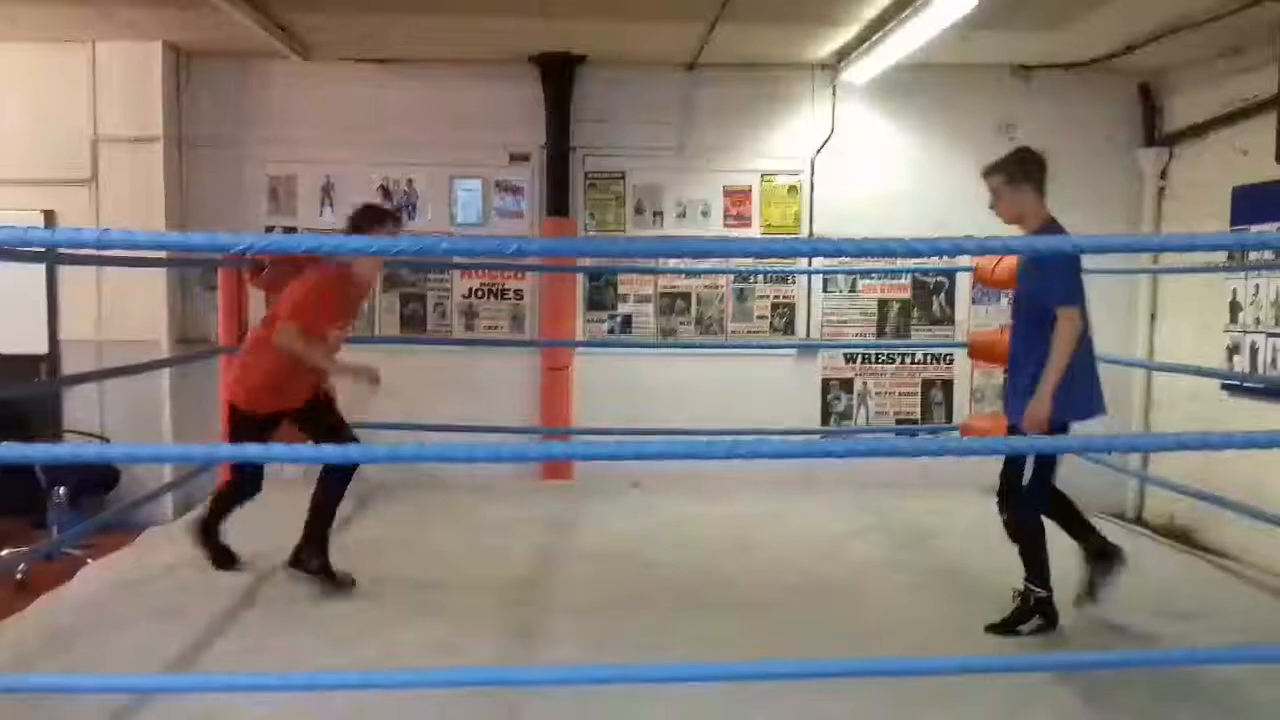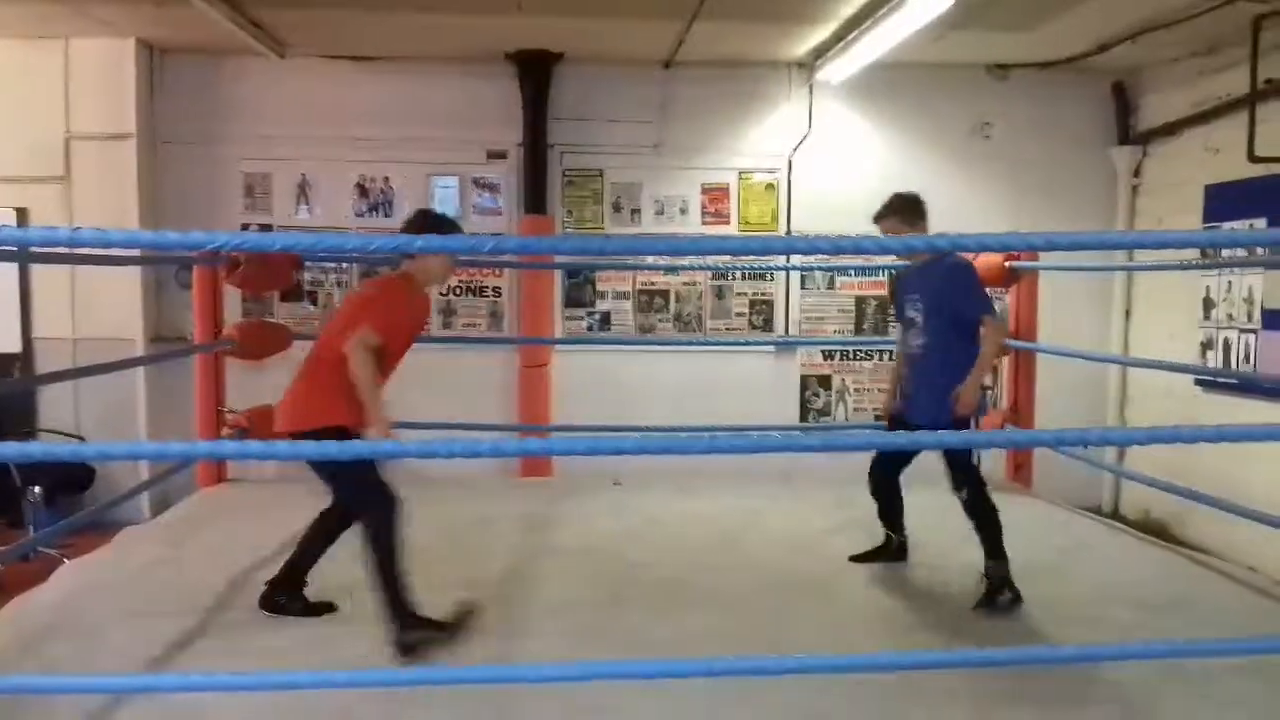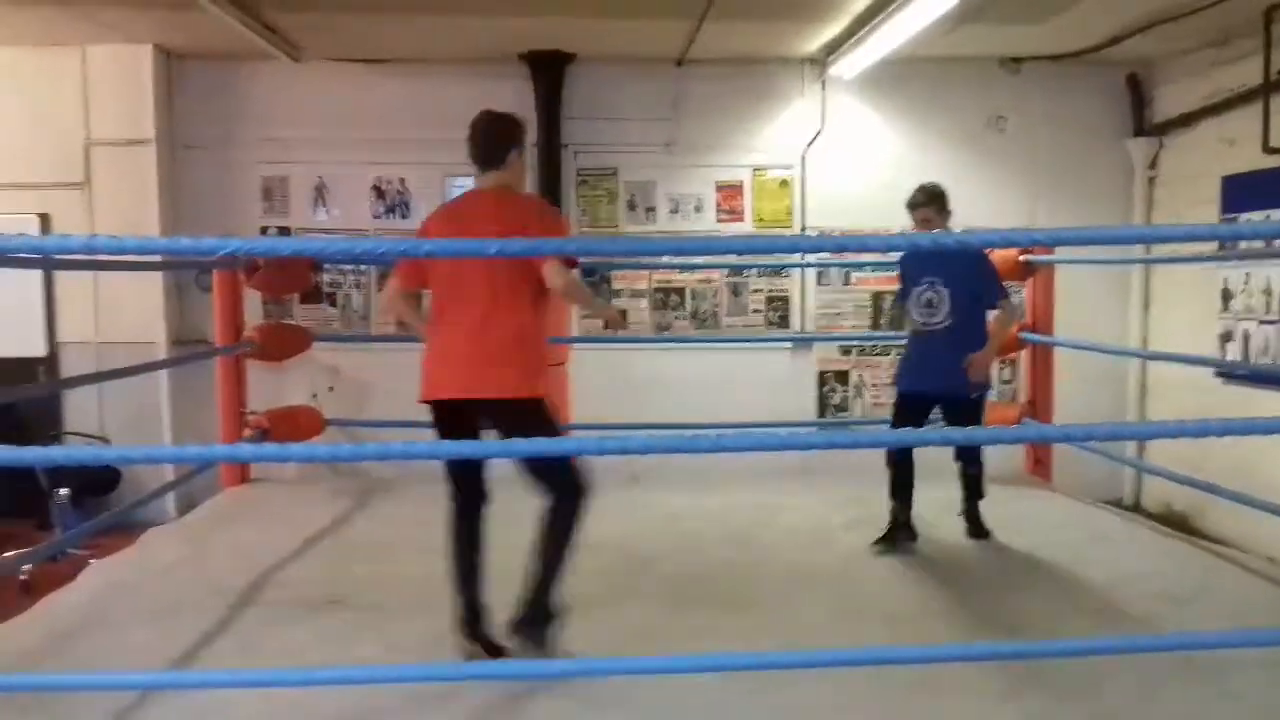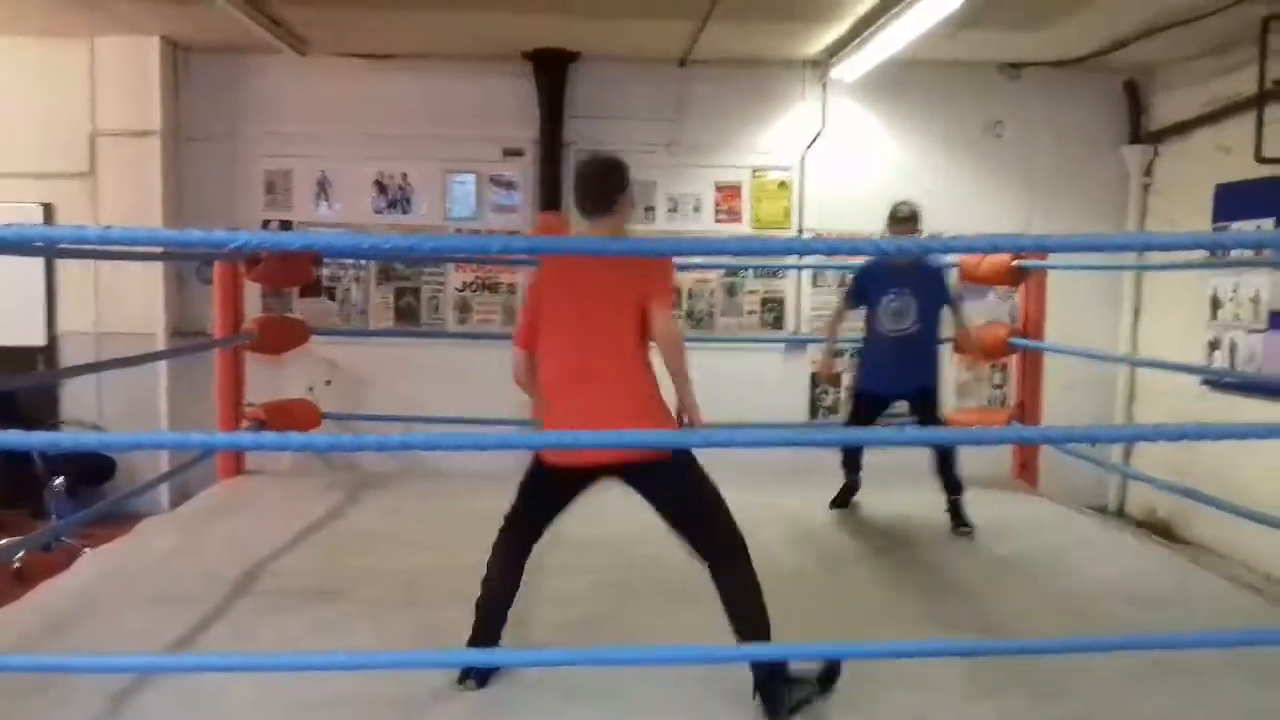
dt=0.5s
person 1, frame 1
left shoulder: (358, 284)
right shoulder: (324, 282)
right elbow: (285, 335)
left wrist: (326, 373)
right wrist: (342, 368)
left hip: (305, 386)
right hip: (258, 388)
right knee: (246, 483)
left ankle: (311, 551)
right ankle: (209, 526)
person 1, frame 2
left shoulder: (384, 288)
right shoulder: (407, 297)
right elbow: (357, 348)
left wrist: (370, 416)
right wrist: (377, 417)
left hip: (305, 412)
right hip: (323, 416)
left knee: (352, 500)
right knee: (377, 502)
left ankle: (283, 591)
right ankle: (406, 625)
person 1, frame 3
left shoulder: (441, 218)
right shoulder: (534, 212)
left elbow: (395, 297)
right elbow: (556, 279)
right wrist: (605, 310)
left hip: (444, 381)
right hip: (507, 383)
left knee: (467, 499)
right knee: (567, 488)
left ankle: (474, 629)
right ankle: (532, 619)
person 1, frame 4
left shoulder: (547, 275)
right shoulder: (646, 263)
left elbow: (522, 370)
right elbow: (665, 330)
right wrist: (687, 399)
left hip: (565, 441)
right hip: (640, 436)
left knee: (517, 536)
right knee: (721, 546)
left ankle: (478, 656)
person 2, frame 1
left shoulder: (1050, 247)
right shoulder: (1042, 245)
left elbow: (1070, 322)
left wrist: (1042, 396)
left hip: (1043, 399)
right hip: (1039, 395)
left knee: (1015, 500)
right knee: (1033, 489)
left ankle: (1038, 603)
right ankle: (1099, 550)
person 2, frame 2
left shoulder: (956, 272)
right shoulder: (903, 279)
left elbow: (994, 328)
left wrist: (974, 382)
right wrist: (897, 388)
left hip: (951, 403)
right hip: (915, 402)
left knee: (965, 483)
right knee: (882, 469)
left ankle: (1000, 578)
right ankle: (894, 540)
person 2, frame 3
left shoulder: (972, 259)
right shoulder: (910, 261)
left elbow: (1007, 311)
left wrist: (988, 353)
left hip: (963, 378)
right hip: (916, 374)
left knee: (968, 454)
right knee: (898, 445)
left ankle: (972, 511)
right ankle: (901, 523)
person 2, frame 4
left shoulder: (932, 273)
right shoulder: (869, 272)
left elbow: (954, 309)
right elbow: (840, 311)
right wrist: (828, 352)
left hip: (920, 376)
right hip: (873, 374)
right knee: (854, 432)
left ankle: (956, 507)
right ankle: (851, 483)
